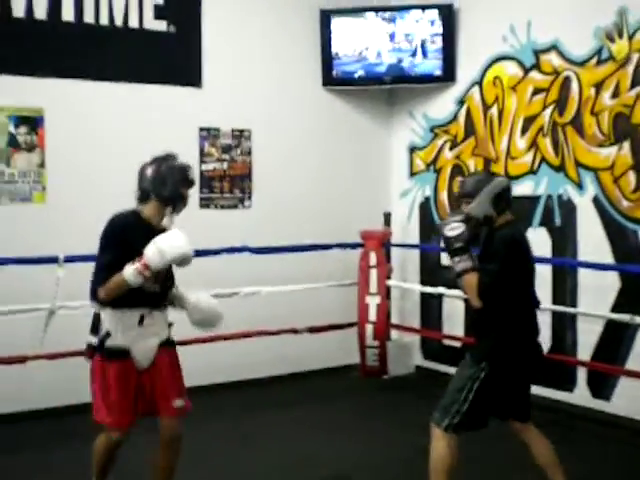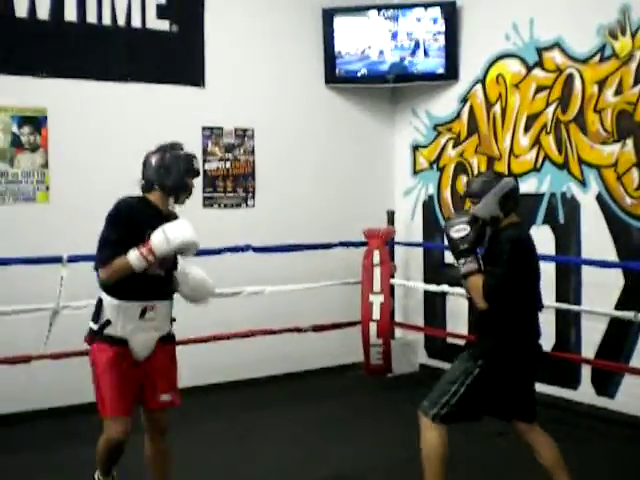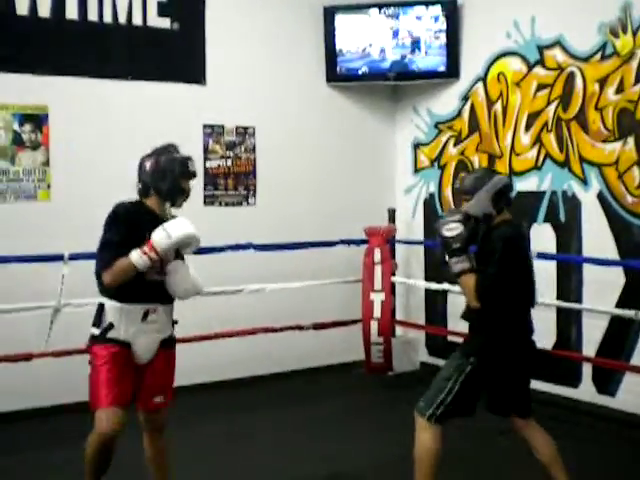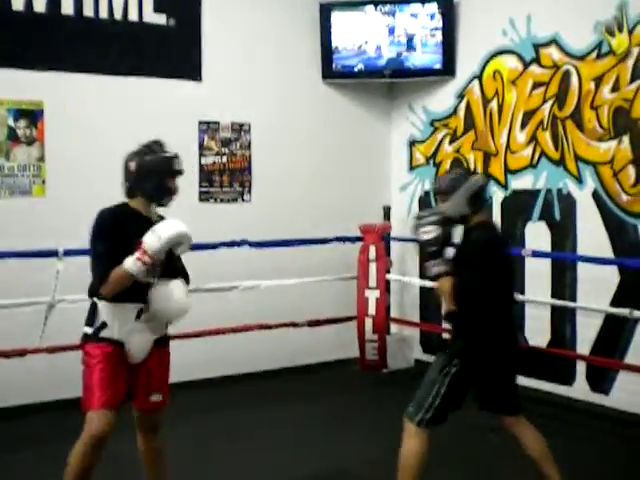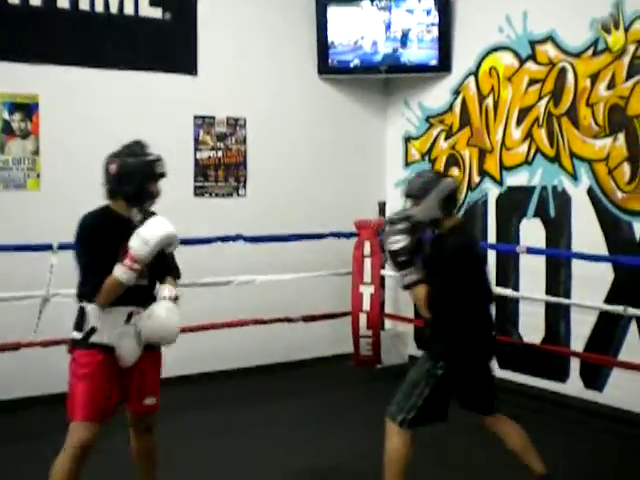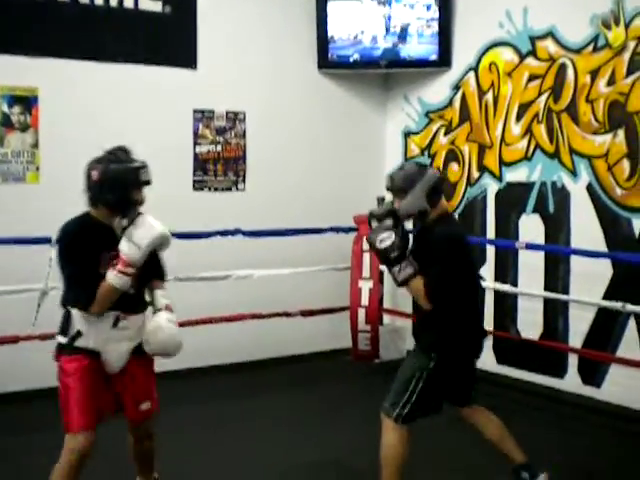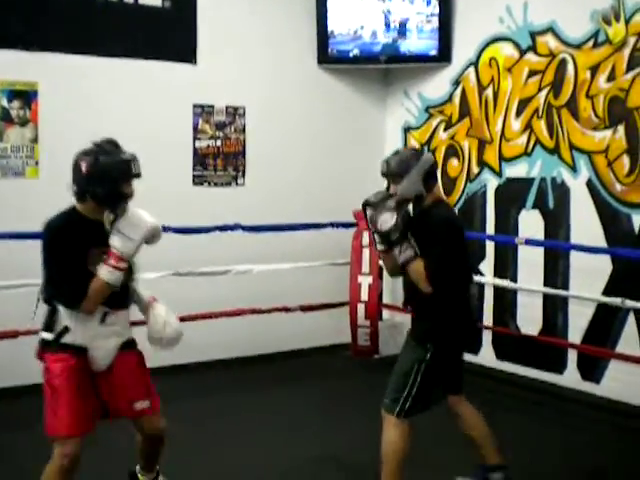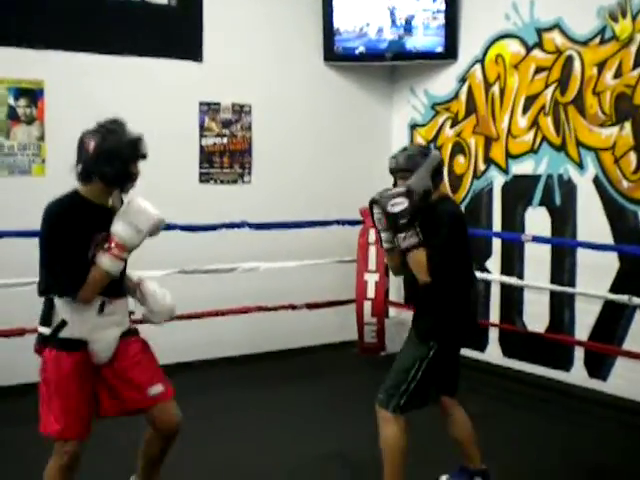
dt=0.1s
person 1, frame 1
left shoulder: (166, 235)
right shoulder: (120, 226)
right elbow: (102, 291)
left wrist: (186, 301)
right wrist: (147, 263)
left hip: (156, 340)
right hip: (114, 344)
left knee: (171, 431)
right knee: (115, 433)
person 1, frame 2
left shoulder: (173, 222)
right shoulder: (126, 210)
right elbow: (106, 272)
left wrist: (187, 277)
right wrist: (154, 247)
left hip: (157, 333)
right hip: (114, 333)
left knee: (157, 424)
right knee: (118, 430)
person 1, frame 3
left shoulder: (171, 225)
right shoulder: (124, 215)
right elbow: (109, 277)
left wrist: (182, 277)
right wrist: (155, 247)
left hip: (157, 337)
right hip: (115, 336)
left knee: (155, 425)
right knee: (109, 426)
person 1, frame 4
left shoulder: (164, 226)
right shoulder: (110, 220)
left elbow: (178, 276)
right elbow: (107, 288)
left wrist: (174, 290)
right wrist: (149, 249)
left hip: (151, 336)
right hip: (108, 335)
left knee: (149, 423)
right knee: (98, 428)
person 1, frame 5
left shoulder: (152, 224)
right shoulder: (93, 226)
left elbow: (170, 273)
right elbow: (101, 296)
left wrist: (166, 301)
right wrist: (137, 255)
left hip: (142, 339)
right hip: (97, 340)
left knee: (143, 424)
right knee: (82, 438)
person 1, frame 6
left shoulder: (136, 225)
right shoulder: (74, 234)
left elbow: (154, 275)
right elbow: (94, 305)
left wrist: (163, 310)
right wrist: (129, 258)
left hip: (129, 344)
right hip: (83, 348)
left knee: (143, 427)
right knee: (79, 445)
person 1, frame 7
left shoulder: (125, 220)
right shoulder: (60, 230)
right elbow: (86, 303)
left wrist: (150, 305)
right wrist: (121, 253)
left hip: (116, 341)
right hip: (70, 345)
left knee: (153, 427)
right knee: (68, 451)
person 1, frame 8
left shoulder: (114, 208)
right shoulder: (61, 213)
right elbow: (83, 291)
left wrist: (137, 286)
right wrist: (124, 241)
left hip: (115, 332)
right hip: (69, 339)
left knee: (168, 420)
right knee: (69, 449)
person 2, frame 1
left shoulder: (505, 240)
right shoulder: (506, 235)
left elbow: (479, 298)
right elbow: (482, 288)
left wrist: (460, 251)
right wrist: (464, 246)
left hip: (497, 348)
right hip: (517, 345)
left knee: (443, 428)
right knee: (521, 424)
person 2, frame 2
left shoulder: (511, 241)
right shoulder: (513, 236)
left elbow: (484, 299)
right elbow: (487, 288)
left wrist: (464, 252)
right wrist: (471, 247)
left hip: (495, 347)
right hip: (520, 346)
left knee: (431, 417)
right knee: (526, 424)
person 2, frame 3
left shoulder: (503, 238)
right shoulder: (508, 233)
left elbow: (477, 298)
right elbow: (481, 286)
left wrist: (458, 251)
right wrist: (463, 246)
left hip: (488, 344)
right hip: (513, 342)
left knee: (426, 417)
right knee: (522, 420)
person 2, frame 4
left shoulder: (479, 242)
right shoulder: (489, 237)
left elbow: (453, 302)
right elbow: (460, 285)
left wrist: (433, 254)
right wrist: (441, 246)
left hip: (470, 345)
right hip: (497, 342)
left knee: (414, 424)
right knee: (512, 418)
person 2, frame 5
left shoulder: (451, 246)
right shoulder: (457, 237)
left elbow: (430, 308)
right elbow: (439, 286)
left wrist: (405, 261)
right wrist: (413, 253)
left hip: (450, 346)
right hip: (474, 341)
left knee: (397, 423)
right knee: (491, 416)
person 2, frame 6
left shoulder: (442, 237)
right shoulder: (435, 227)
left elbow: (429, 300)
right elbow: (412, 278)
left wrist: (395, 257)
right wrist: (391, 243)
left hip: (442, 337)
right hip: (462, 333)
left knee: (393, 418)
right knee: (467, 407)
person 2, frame 7
left shoulder: (440, 221)
right shoulder: (421, 214)
left elbow: (429, 283)
right elbow: (395, 268)
left wrist: (399, 239)
right wrist: (383, 233)
left hip: (437, 325)
right hip: (452, 324)
left knee: (393, 414)
right knee: (452, 397)
person 2, frame 8
left shoulder: (446, 214)
right shoulder: (423, 211)
left elbow: (428, 274)
right elbow: (398, 266)
left wrist: (405, 226)
right wrist: (386, 225)
left hip: (440, 324)
right hip: (436, 321)
left knee: (388, 408)
right knee: (444, 398)
